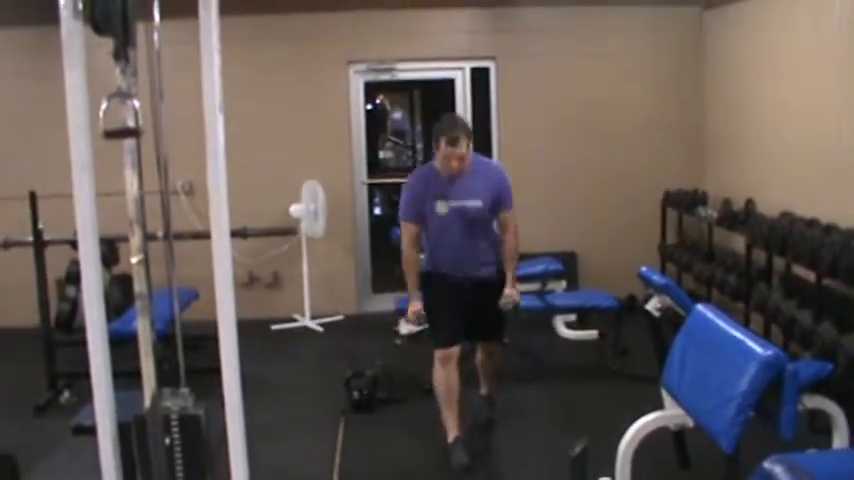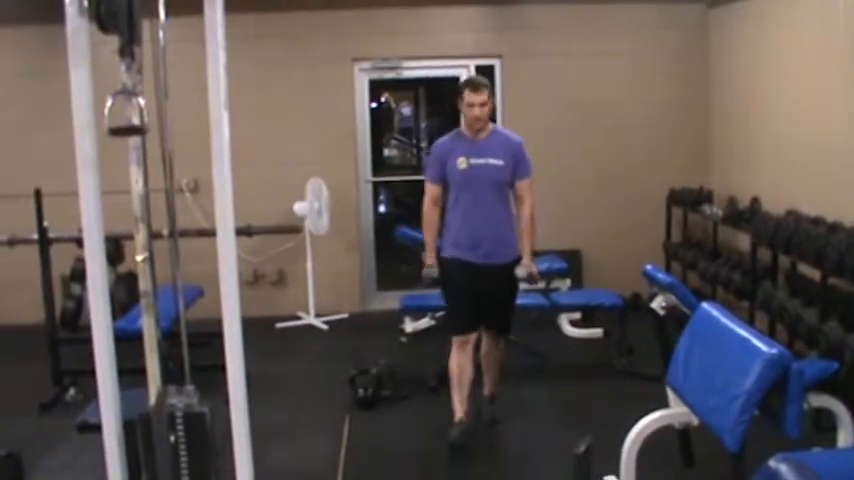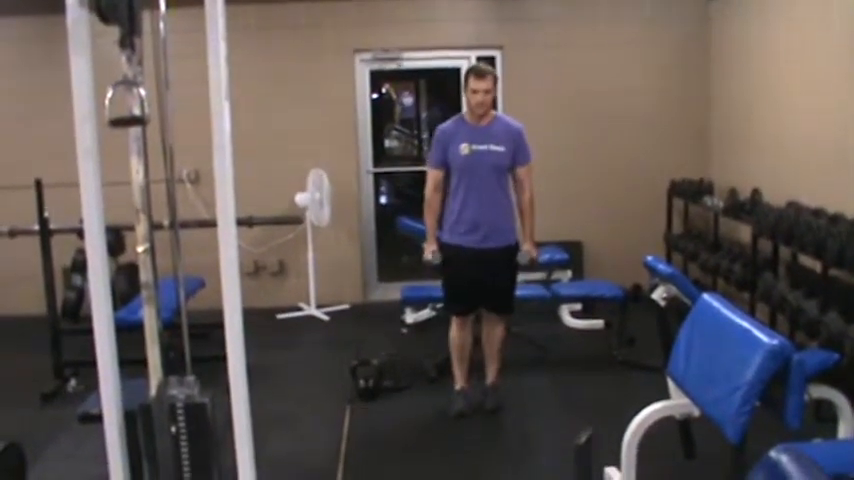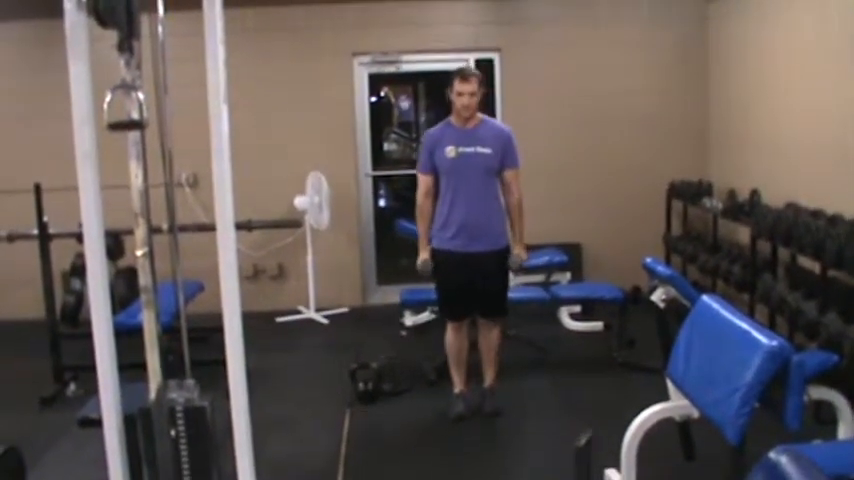
dt=0.4s
person 1, frame 1
left shoulder: (493, 175)
right shoulder: (418, 185)
left elbow: (508, 229)
right elbow: (410, 244)
left wrist: (510, 283)
right wrist: (414, 296)
left hip: (488, 274)
right hip: (440, 275)
left knee: (489, 343)
right knee: (446, 356)
left ankle: (486, 394)
right ankle: (454, 437)
person 1, frame 2
left shoulder: (512, 146)
right shoulder: (443, 149)
left elbow: (525, 202)
right elbow: (432, 204)
left wrist: (527, 255)
right wrist: (430, 254)
left hip: (502, 258)
right hip: (458, 258)
left knee: (495, 333)
right knee: (463, 339)
left ankle: (489, 394)
right ankle: (460, 416)
person 1, frame 3
left shoulder: (513, 133)
right shoulder: (446, 134)
left elbow: (524, 189)
right elbow: (434, 190)
left wrist: (528, 239)
right wrist: (431, 239)
left hip: (501, 243)
right hip: (458, 243)
left knee: (495, 315)
right knee: (461, 318)
left ankle: (491, 383)
right ankle: (461, 387)
person 1, frame 4
left shoulder: (500, 135)
right shoulder: (434, 139)
left elbow: (512, 191)
right elbow: (425, 196)
left wrist: (518, 241)
right wrist: (424, 246)
left hip: (492, 247)
right hip: (449, 248)
left knee: (490, 322)
right knee: (456, 323)
left ankle: (489, 386)
right ankle: (459, 391)
